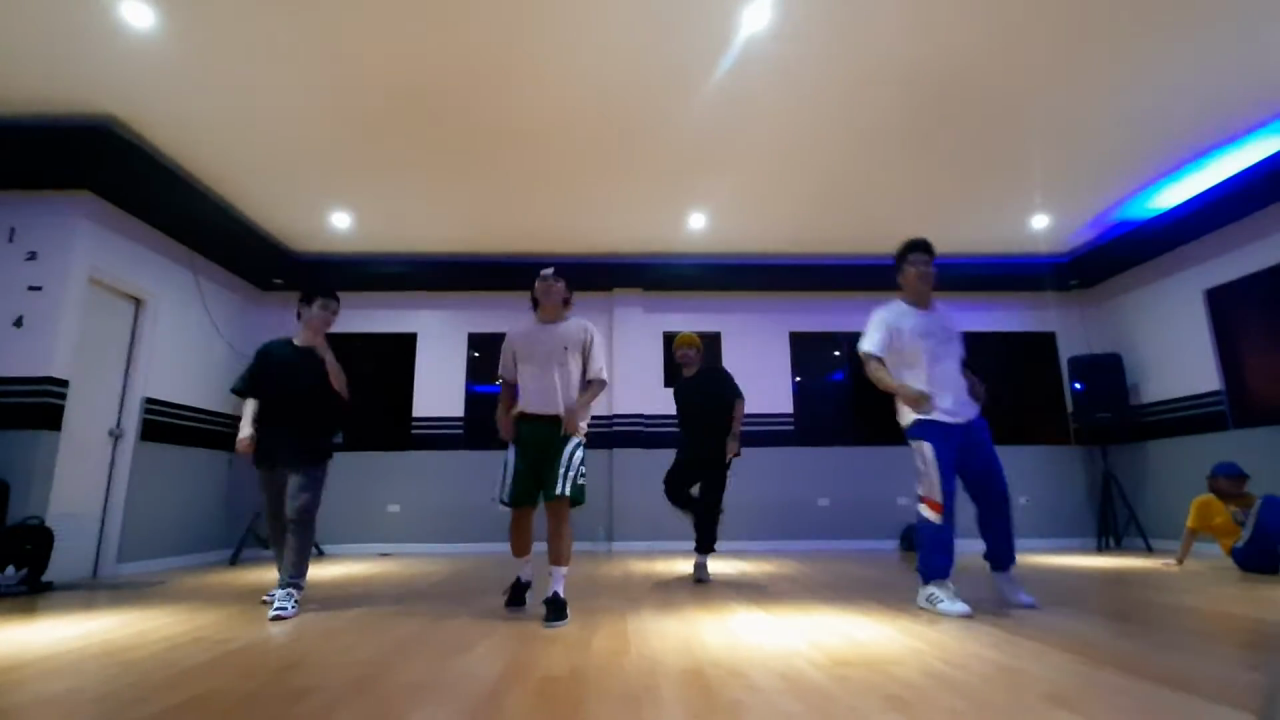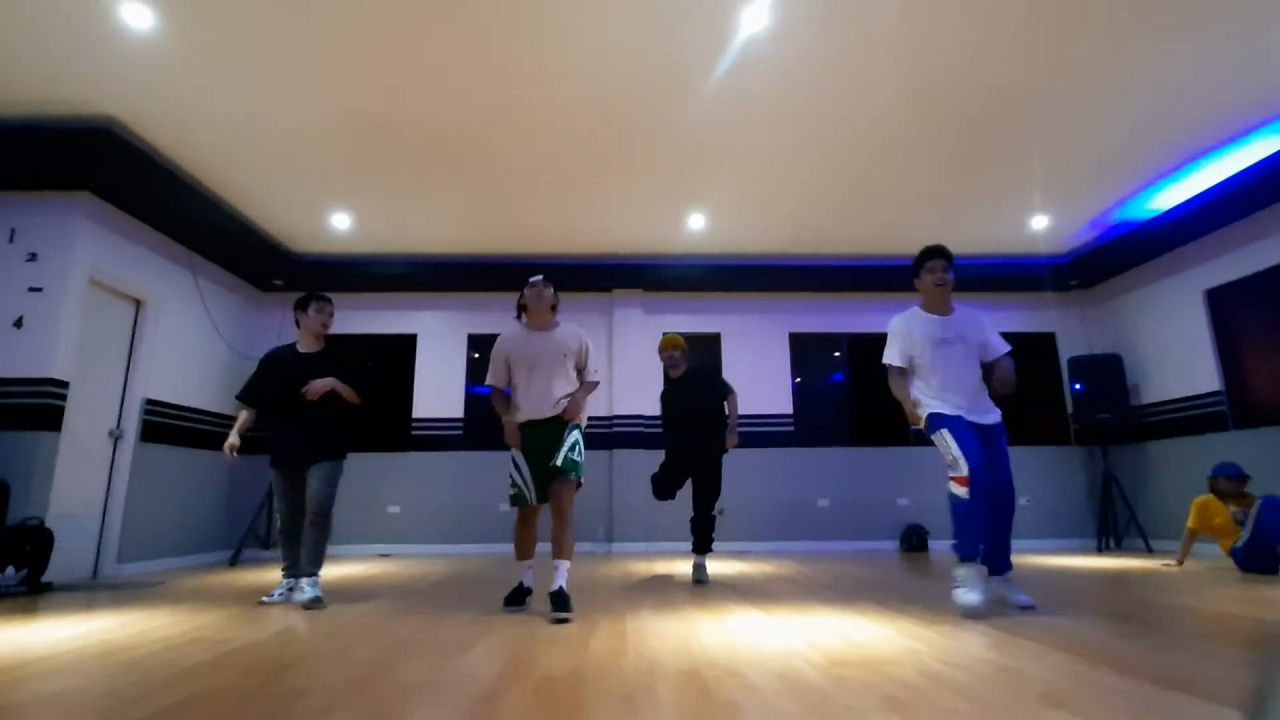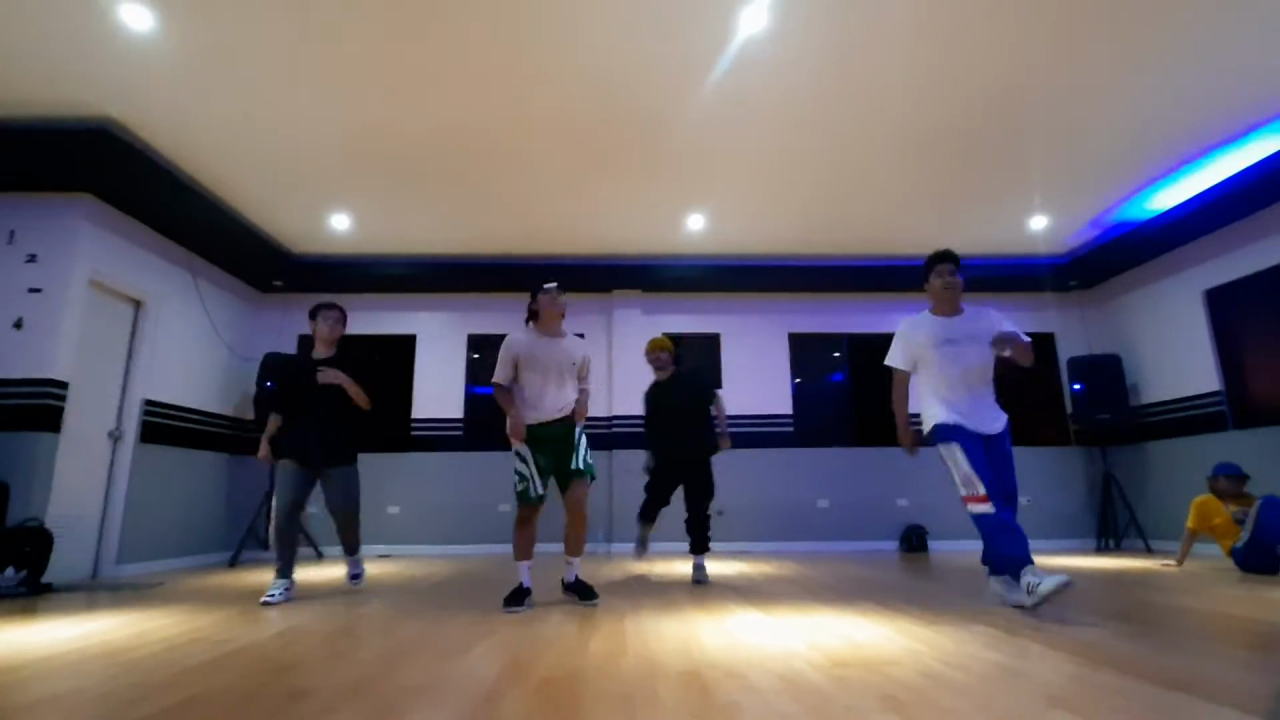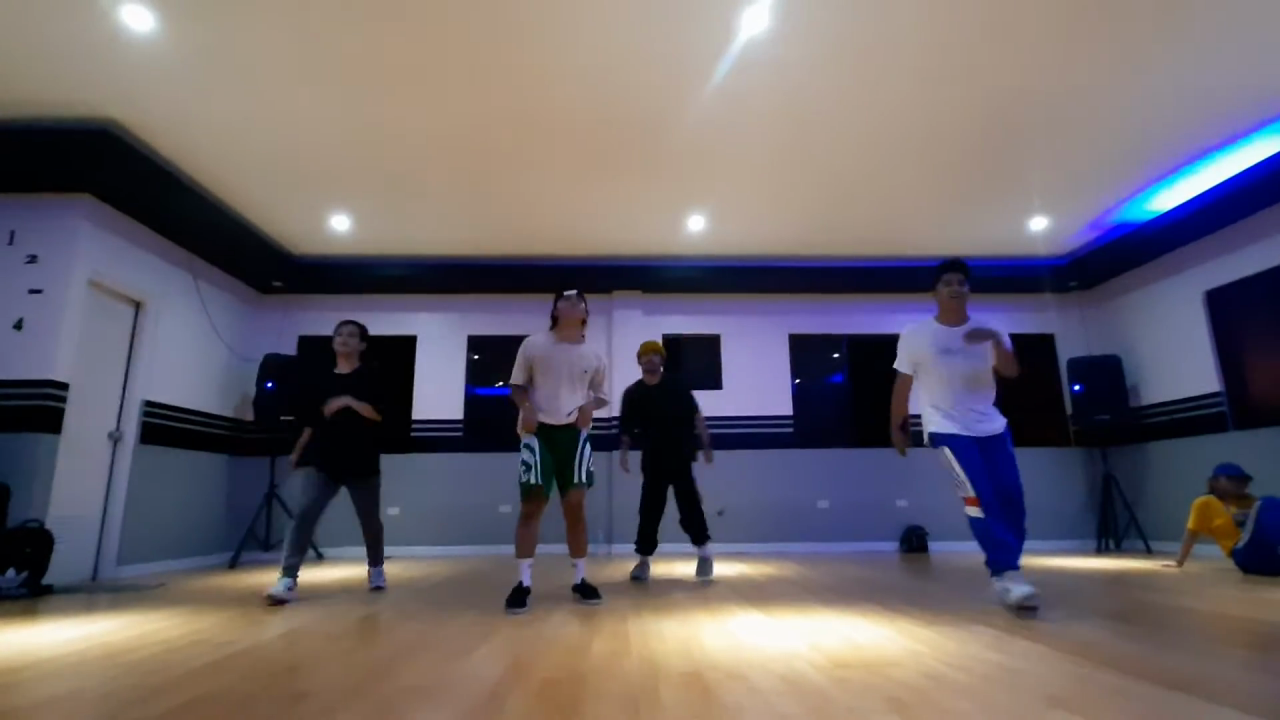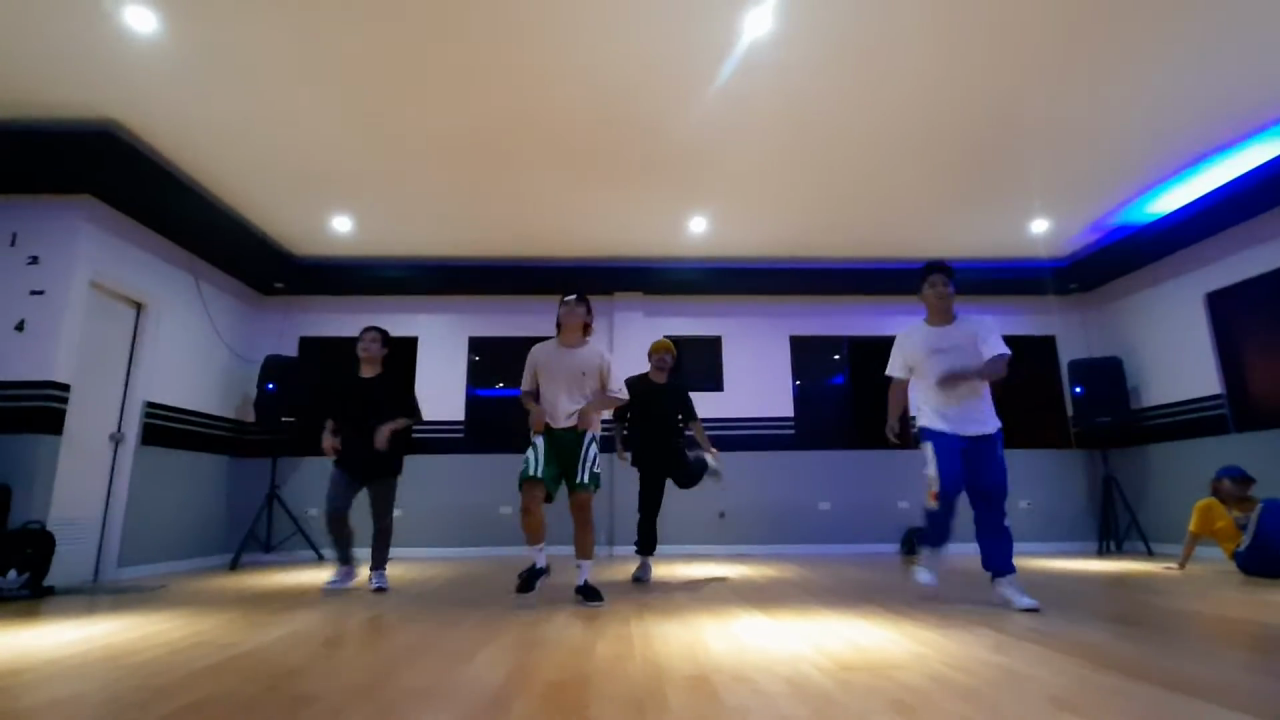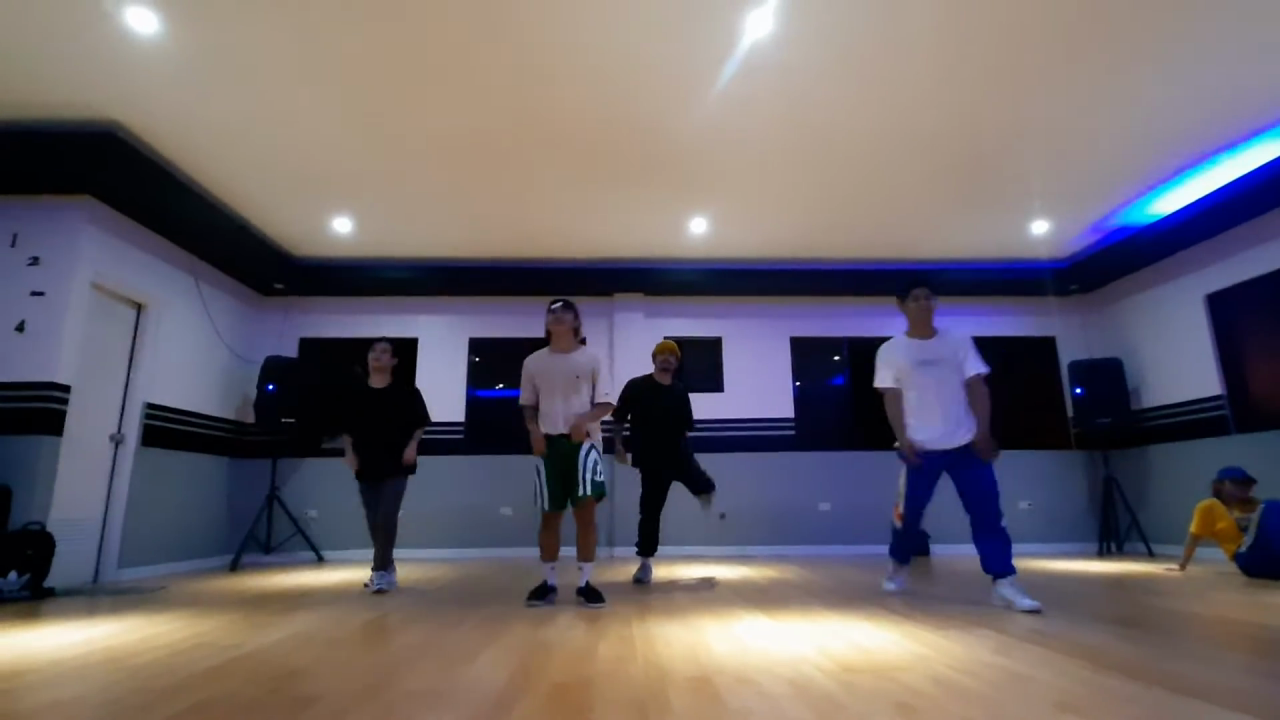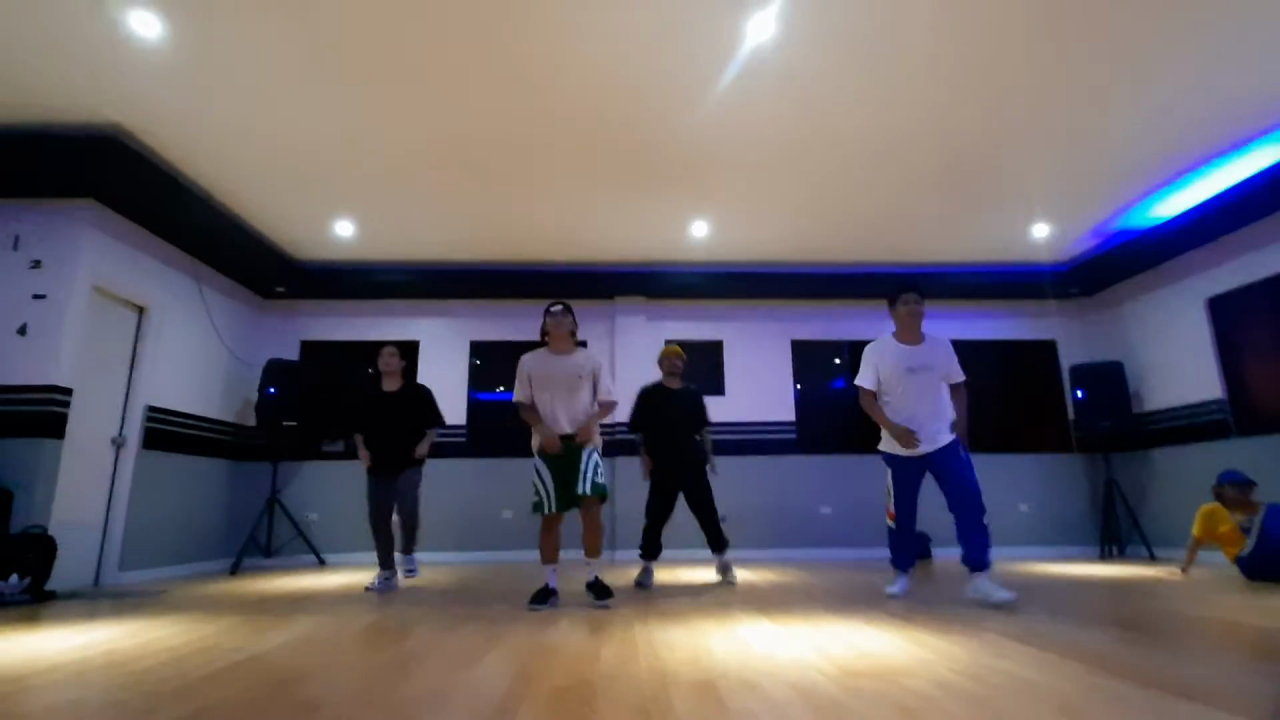
dt=0.2s
person 1, frame 1
left shoulder: (944, 316)
right shoulder: (887, 316)
right elbow: (872, 364)
left wrist: (972, 381)
right wrist: (902, 390)
left hip: (967, 416)
right hip: (927, 419)
left knee: (994, 492)
right knee: (937, 498)
left ankle: (1002, 574)
right ankle: (933, 585)
person 1, frame 2
left shoulder: (973, 319)
right shoulder: (904, 324)
left elbow: (1000, 358)
right elbow: (895, 375)
left wrist: (1005, 372)
right wrist: (910, 404)
left hip: (986, 416)
right hip: (942, 414)
left knee: (1002, 496)
right knee: (970, 472)
left ankle: (998, 576)
right ankle: (967, 571)
person 1, frame 3
left shoulder: (988, 320)
right shoulder: (911, 329)
left elbow: (1026, 357)
right elbow: (900, 380)
left wrist: (1014, 341)
right wrist: (902, 426)
left hip: (991, 421)
right hip: (948, 424)
left knee: (1004, 497)
right knee: (982, 493)
left ankle: (1002, 575)
right ankle: (1026, 573)
person 1, frame 4
left shoulder: (984, 331)
right shoulder: (915, 335)
left elbow: (1010, 370)
right elbow: (903, 384)
left wrist: (996, 340)
right wrist: (896, 426)
left hip: (991, 426)
right hip: (946, 428)
left knee: (1010, 498)
right knee: (979, 496)
left ankle: (1003, 572)
right ankle: (1007, 575)
person 1, frame 5
left shoulder: (979, 328)
right shoulder: (907, 338)
left elbow: (1000, 367)
right elbow: (899, 385)
left wrist: (968, 373)
right wrist: (892, 421)
left hip: (983, 427)
right hip: (938, 427)
left knee: (992, 501)
right knee: (945, 486)
left ankle: (1003, 579)
right ankle: (928, 554)
person 1, frame 6
left shoulder: (959, 343)
right shoulder: (890, 350)
left elbow: (977, 386)
right elbow: (891, 398)
left wrist: (983, 430)
right wrist: (903, 437)
left hip: (964, 440)
right hip: (920, 444)
left knee: (986, 509)
right knee: (909, 511)
left ankle: (1004, 582)
right ankle: (898, 566)
person 1, frame 7
left shoulder: (941, 347)
right shoulder: (876, 351)
left elbow: (957, 387)
right elbow: (866, 398)
left wrist: (960, 422)
right wrist: (893, 429)
left hip: (944, 442)
right hip: (900, 446)
left knee: (969, 503)
right knee: (901, 515)
left ankle: (980, 577)
right ankle: (901, 574)
person 2, frame 1
left shoulder: (584, 331)
right shoulder: (516, 337)
left elbow: (598, 379)
left wrist: (578, 406)
right wrist: (503, 413)
left hip: (565, 427)
right hip: (525, 426)
left knee: (559, 508)
right knee: (520, 510)
left ankle: (556, 593)
right ankle: (523, 577)
person 2, frame 2
left shoulder: (575, 336)
right shoulder: (506, 342)
left elbow: (592, 377)
right elbow: (498, 388)
left wrist: (579, 396)
right wrist: (507, 419)
left hip: (564, 425)
right hip: (526, 429)
left knee: (562, 501)
right knee: (527, 511)
left ankle: (559, 587)
right ankle: (524, 583)
person 2, frame 3
left shoulder: (578, 347)
right shoulder: (516, 342)
right elbow: (500, 385)
left wrist: (583, 400)
right wrist: (513, 415)
left hip: (568, 428)
right hip: (530, 431)
left knee: (577, 504)
right knee: (528, 509)
left ankle: (572, 578)
right ankle: (524, 583)
person 2, frame 4
left shoulder: (593, 356)
right shoulder: (533, 345)
left elbow: (601, 395)
right elbow: (517, 386)
left wrist: (590, 406)
right wrist: (526, 408)
left hip: (574, 433)
right hip: (539, 431)
left knee: (575, 506)
right knee: (532, 504)
left ankle: (579, 579)
right ankle: (524, 582)
person 2, frame 5
left shoulder: (598, 356)
right shoulder: (539, 352)
left elbow: (619, 395)
right elbow: (527, 391)
left wrist: (592, 407)
right wrist: (534, 408)
left hip: (582, 435)
right hip: (546, 433)
left knee: (582, 505)
right knee: (530, 497)
left ankle: (583, 581)
right ankle: (538, 563)
person 2, frame 6
left shoulder: (591, 359)
right shoulder: (533, 362)
left elbow: (605, 403)
right elbow: (527, 405)
left wrist: (585, 419)
right wrist: (533, 429)
left hip: (583, 442)
right hip: (547, 443)
left knee: (585, 511)
right knee: (550, 517)
left ankle: (584, 582)
right ankle: (549, 582)
person 2, frame 7
left shoulder: (590, 360)
right shoulder: (529, 362)
left elbow: (609, 401)
right elbow: (523, 405)
left wrist: (592, 420)
right wrist: (541, 427)
left hip: (584, 443)
right hip: (548, 445)
left knee: (591, 508)
right knee: (551, 517)
left ankle: (593, 578)
right ankle: (550, 585)
person 3, frame 1
left shoulder: (331, 356)
right shoulder: (271, 351)
left elbow: (342, 391)
right elbow: (251, 394)
left wrist: (324, 352)
right wrist: (246, 425)
left hip: (310, 451)
right hip: (270, 447)
left knee: (299, 514)
right knee: (275, 518)
left ankle: (290, 589)
right ankle: (285, 579)
person 3, frame 2
left shoulder: (337, 362)
right shoulder: (275, 359)
left elbow: (357, 400)
right elbow: (252, 400)
left wrist: (334, 384)
right wrist: (236, 431)
left hip: (326, 452)
right hip: (285, 453)
left knee: (318, 509)
right knee: (288, 518)
left ankle: (309, 579)
right ankle: (291, 578)
person 3, frame 3
left shoulder: (349, 366)
right shoulder: (295, 366)
left elbow: (365, 404)
right elbow: (280, 408)
left wrist: (343, 380)
right wrist: (266, 439)
left hip: (337, 453)
right hip: (296, 451)
left knee: (345, 511)
right knee: (285, 511)
left ankle: (353, 558)
right ankle: (283, 579)
person 3, frame 4
left shoulder: (370, 378)
right shoulder: (321, 382)
left elbow: (378, 414)
left wrist: (349, 401)
right wrist: (299, 450)
left hip: (360, 463)
right hip: (321, 461)
left knee: (370, 520)
right knee: (304, 512)
left ankle: (376, 568)
right ankle: (287, 579)
person 3, frame 5
left shoulder: (395, 384)
right shoulder: (346, 385)
left elbow: (409, 417)
right elbow: (333, 416)
left wrist: (390, 427)
right wrist: (328, 434)
left hip: (384, 462)
right hip: (348, 460)
left knee: (381, 519)
right knee: (334, 511)
left ankle: (378, 571)
right ankle: (345, 566)
person 3, frame 6
left shoulder: (406, 392)
right shoulder: (358, 396)
left elbow: (421, 424)
right elbow: (348, 430)
left wrist: (413, 445)
right wrist: (349, 452)
left hip: (396, 466)
right hip: (367, 467)
left knee: (386, 517)
right knee: (374, 521)
left ankle: (383, 570)
right ankle: (385, 566)
person 3, frame 7
left shoulder: (418, 393)
right shoulder: (370, 398)
left elbow: (434, 424)
right elbow: (359, 430)
left wrist: (425, 443)
right wrist: (361, 449)
left hip: (408, 463)
right hip: (378, 466)
left knee: (408, 509)
right knee: (377, 518)
left ankle: (408, 554)
right ankle: (386, 572)
person 4, frame 1
left shoulder: (716, 375)
right shoulder: (680, 388)
left elbow: (738, 401)
left wrist: (734, 436)
right wrist: (684, 448)
left hip: (717, 450)
right hip: (692, 450)
left knee: (709, 504)
right knee: (673, 488)
left ankle: (701, 559)
person 4, frame 2
left shoulder: (703, 376)
right shoulder: (667, 391)
left elbow: (730, 395)
left wrist: (732, 428)
right wrist: (670, 450)
left hip: (709, 450)
right hip: (680, 452)
left knee: (704, 506)
right knee: (660, 488)
left ankle: (700, 560)
person 4, frame 3
left shoulder: (690, 379)
right shoulder: (652, 393)
left elbow: (714, 400)
right elbow: (651, 428)
left wrist: (723, 432)
right wrist: (650, 456)
left hip: (697, 453)
right hip: (668, 456)
left knee: (698, 508)
right knee: (654, 497)
left ankle: (698, 561)
right ankle: (644, 529)
person 4, frame 4
left shoulder: (676, 387)
right shoulder: (633, 393)
left elbow: (696, 415)
right elbow: (627, 428)
left wrist: (706, 445)
right wrist: (624, 452)
left hip: (679, 457)
right hip: (653, 460)
left knee: (689, 504)
right knee: (650, 510)
left ankle: (703, 553)
right ankle: (643, 560)
person 4, frame 5
left shoulder: (677, 391)
right shoulder: (632, 385)
left elbow: (692, 422)
right elbow: (619, 418)
left wrist: (708, 448)
right wrist: (620, 443)
left hip: (673, 449)
right hip: (646, 455)
left knee: (688, 477)
right knee: (648, 508)
left ankle: (706, 462)
right ankle: (644, 561)
person 4, frame 6
left shoulder: (680, 392)
right shoulder: (637, 386)
left elbow: (686, 426)
right elbow: (619, 417)
left wrist: (688, 448)
right wrist: (618, 445)
left hip: (678, 452)
right hip: (651, 458)
left knee: (703, 485)
right knee: (650, 509)
left ankle: (703, 491)
right ankle: (645, 562)
person 4, frame 7
left shoulder: (693, 394)
right shoulder: (649, 394)
left elbow: (703, 428)
right elbow: (639, 430)
left wrist: (709, 456)
right wrist: (645, 457)
left hip: (692, 463)
right hip: (663, 465)
left knee: (706, 511)
right knee: (656, 515)
left ankle: (722, 560)
right ankle: (647, 566)
